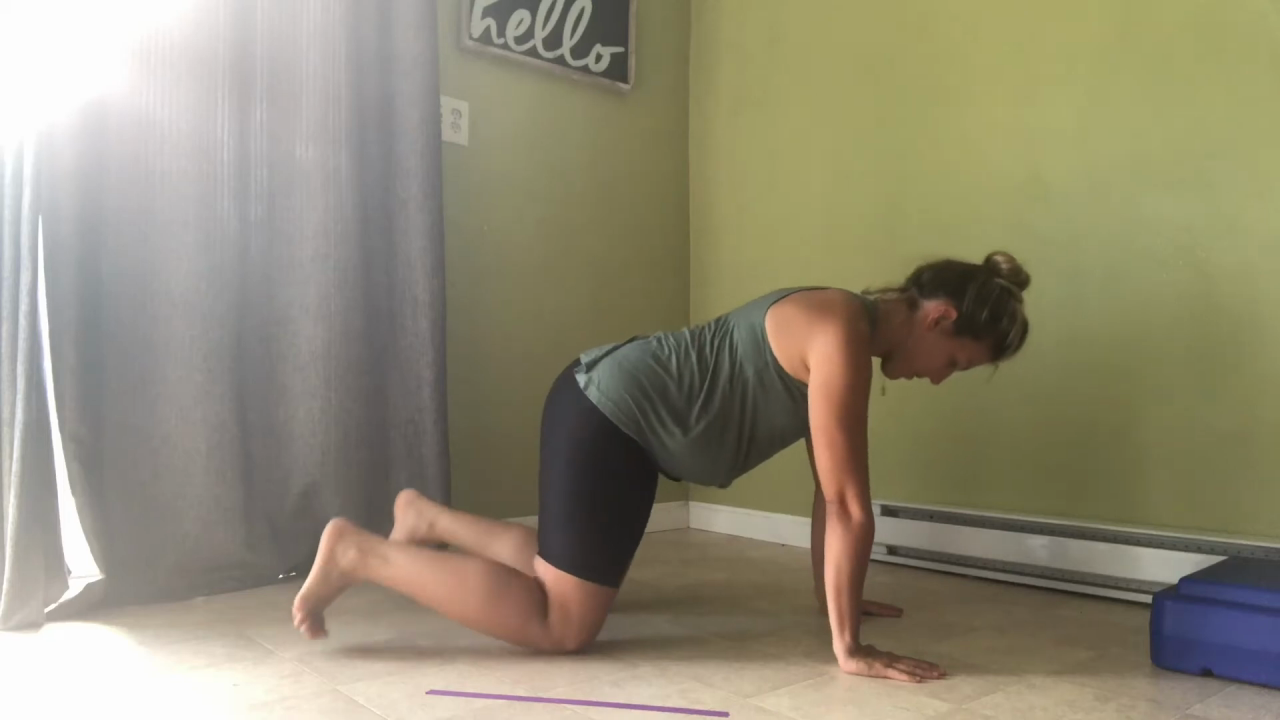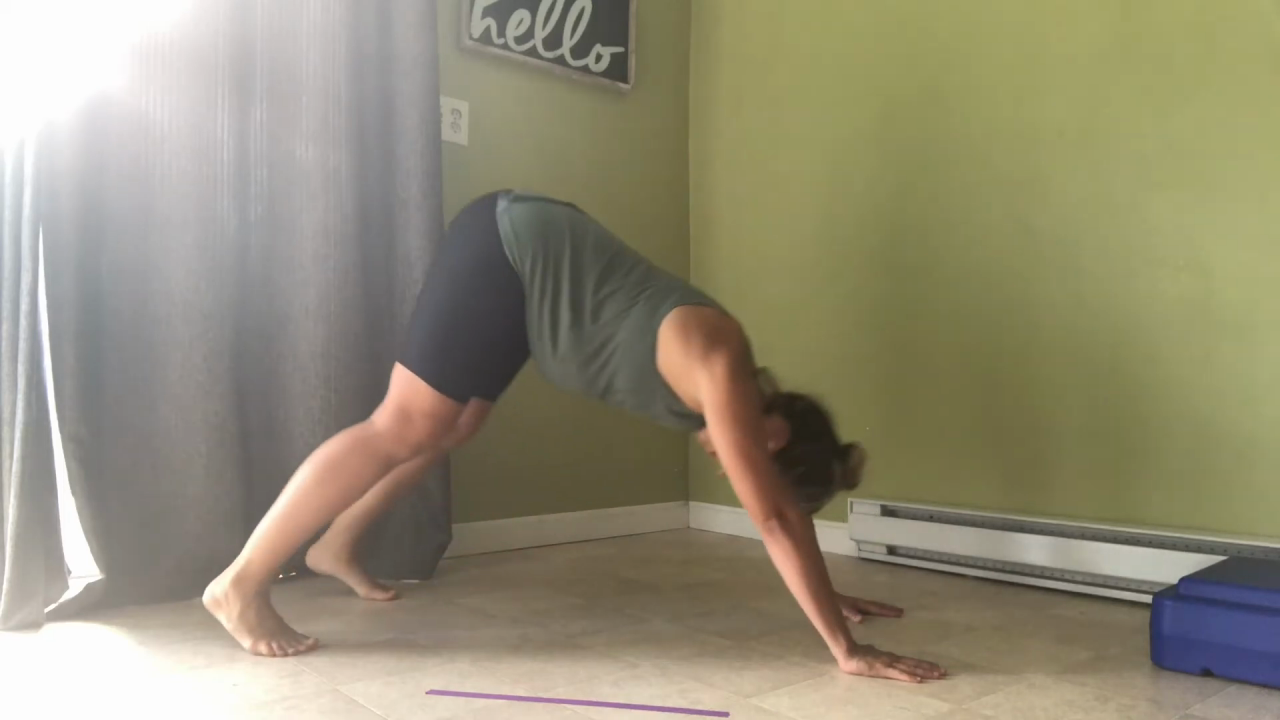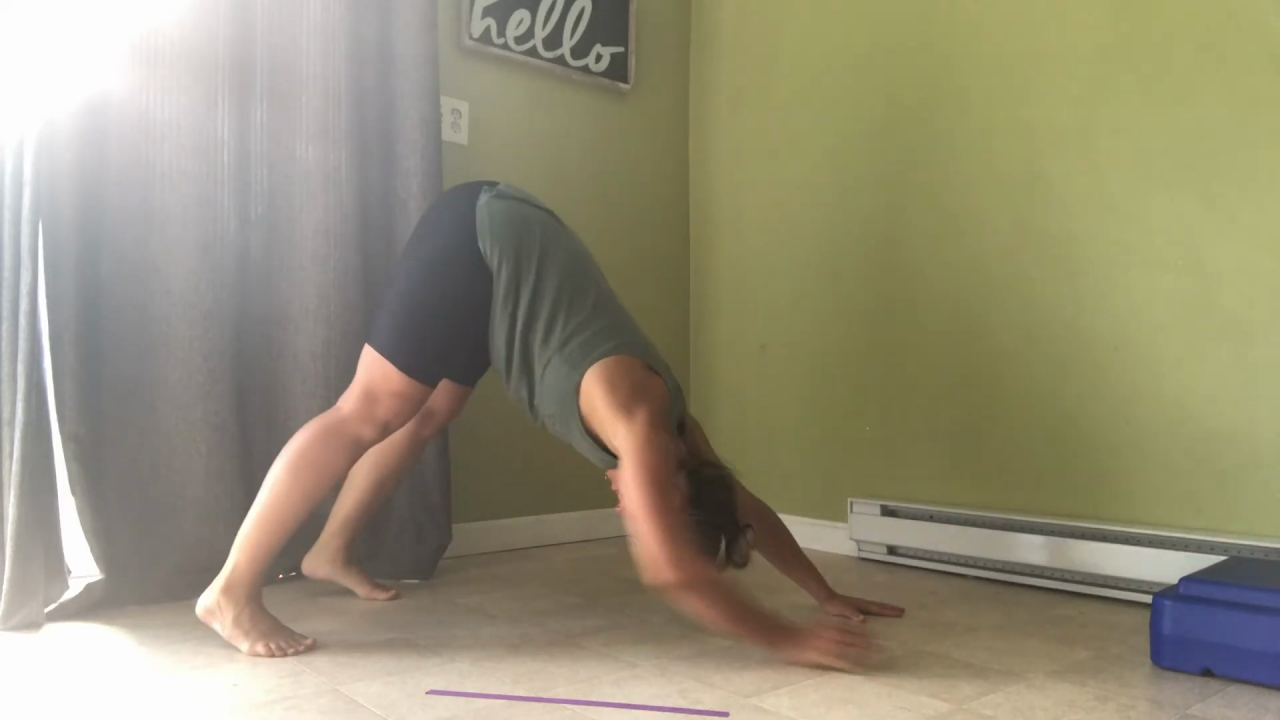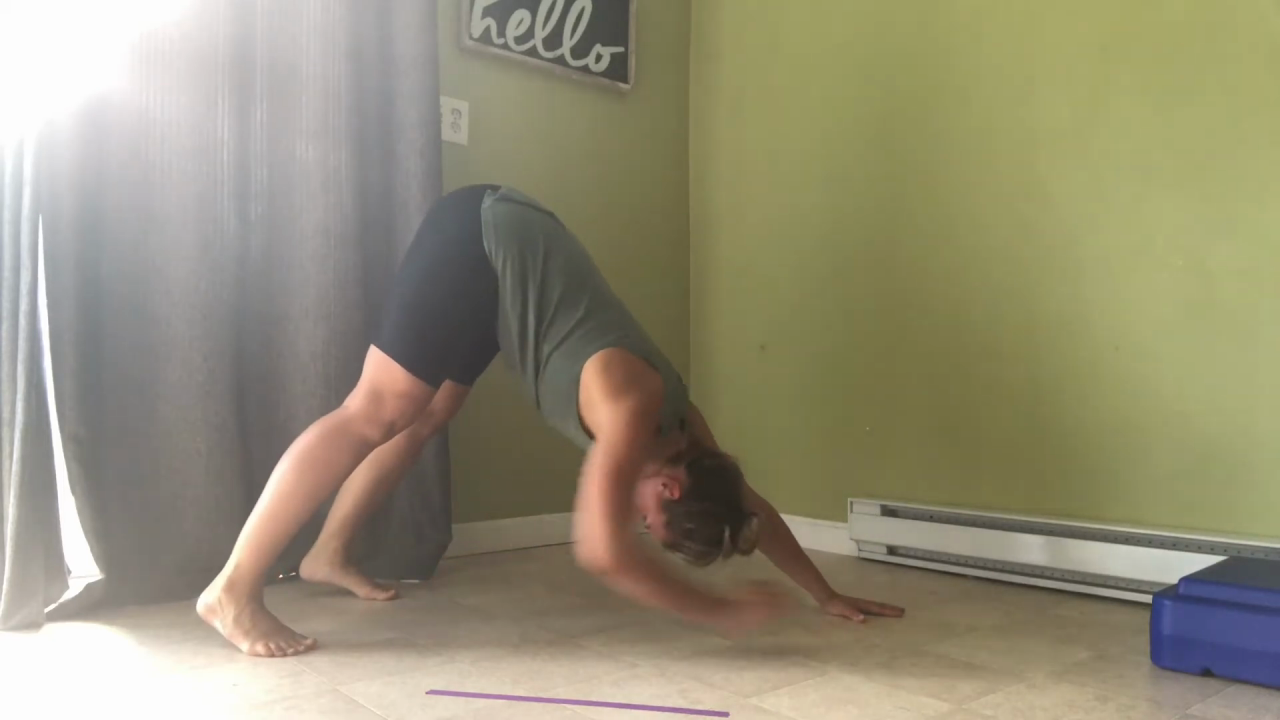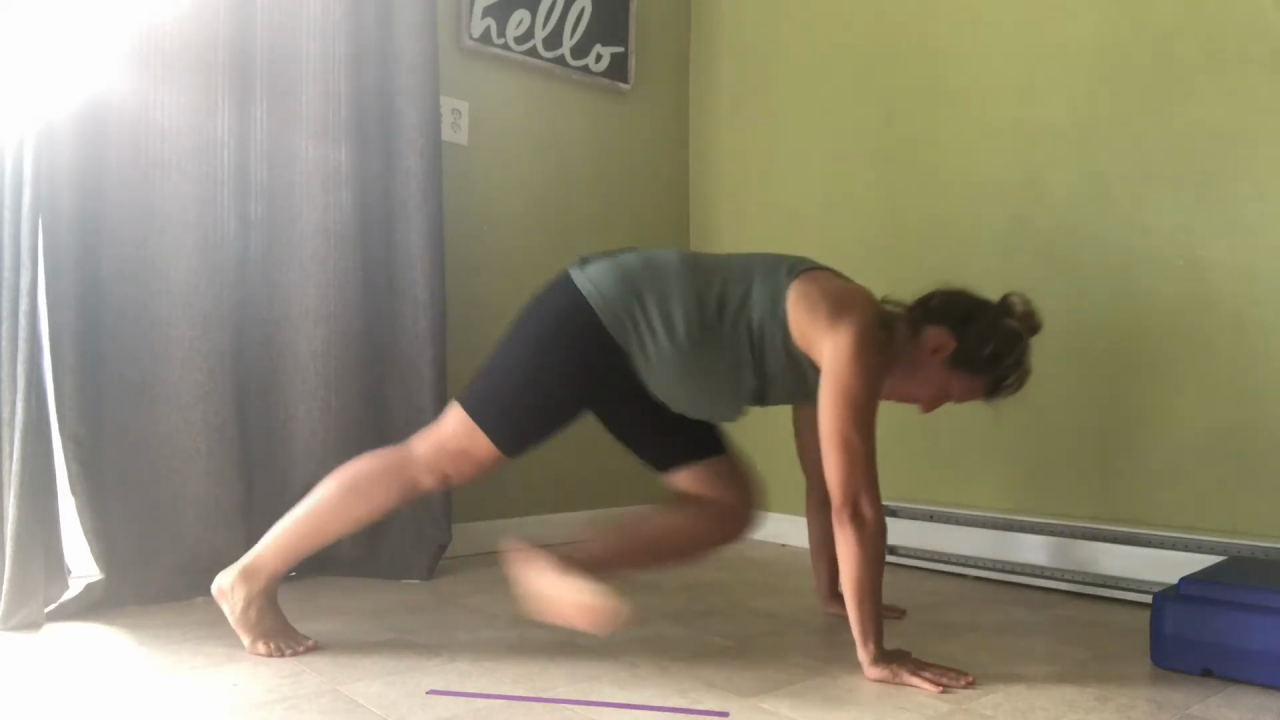
dt=1s
person 1, frame 1
left shoulder: (841, 331)
right shoulder: (843, 332)
left elbow: (828, 493)
right elbow: (846, 503)
left wrist: (841, 598)
right wrist: (848, 646)
left hip: (615, 414)
right hip: (608, 414)
left knee: (570, 574)
right knee: (561, 626)
left ankle: (428, 518)
right ankle: (359, 554)
person 1, frame 2
left shoulder: (735, 389)
right shoulder: (719, 370)
left elbow: (779, 506)
right elbow: (773, 518)
left wrist: (830, 597)
right wrist: (846, 649)
left hip: (526, 254)
right hip: (506, 248)
left knee: (449, 428)
right knee: (402, 429)
left ankle: (336, 546)
right ankle: (240, 585)
person 1, frame 3
left shoulder: (670, 428)
right shoulder: (642, 422)
left elbow: (746, 506)
right elbow: (672, 569)
left wrist: (829, 597)
right wrist: (788, 637)
left hip: (495, 245)
right hip: (478, 240)
left knee: (429, 415)
right knee: (366, 415)
left ankle: (331, 552)
right ankle: (232, 592)
person 1, frame 4
left shoulder: (678, 423)
right shoulder: (634, 412)
left elbow: (750, 504)
right elbow: (603, 551)
left wrist: (828, 595)
right wrist: (716, 609)
left hip: (503, 246)
right hip: (480, 239)
left knee: (422, 417)
right knee: (372, 417)
left ankle: (328, 554)
right ankle: (234, 590)
person 1, frame 5
left shoulder: (836, 354)
right shoulder: (858, 335)
left elbow: (822, 485)
right elbow: (854, 507)
left wrist: (835, 593)
right wrist: (873, 652)
left hip: (629, 351)
right hip: (598, 318)
left knee: (728, 505)
right knee: (437, 459)
left ankle: (562, 563)
right ankle: (250, 580)
